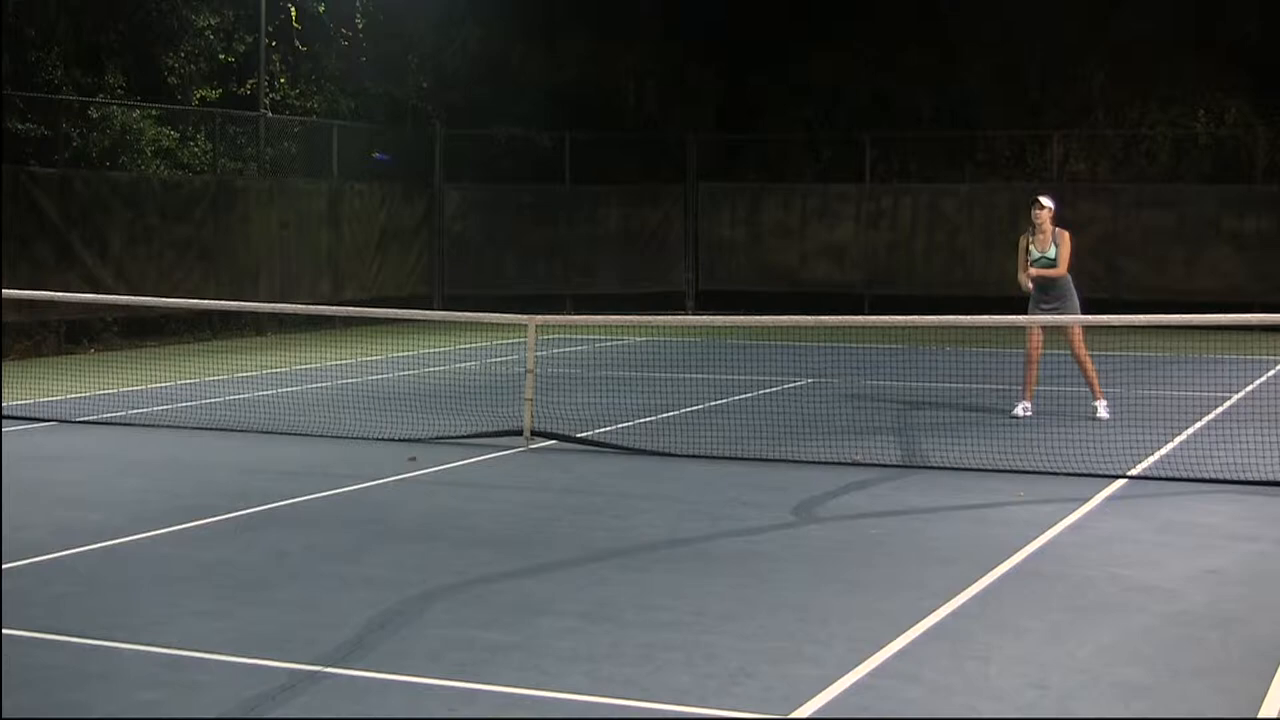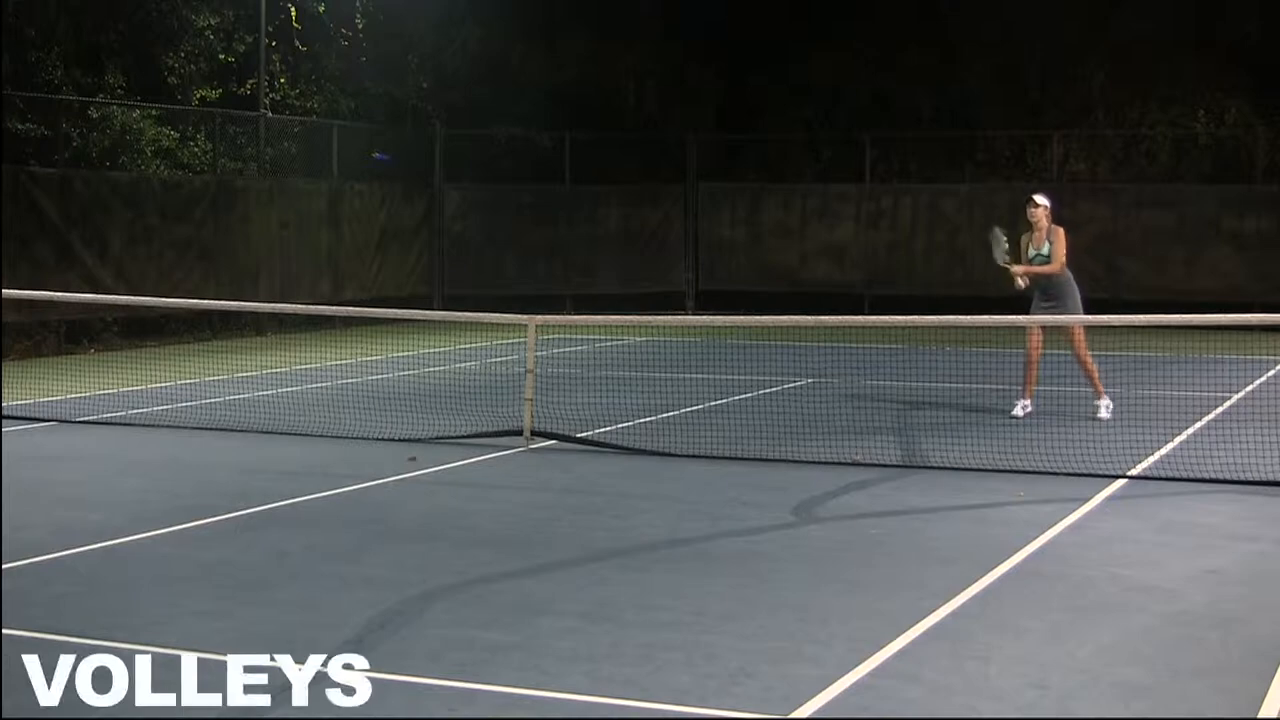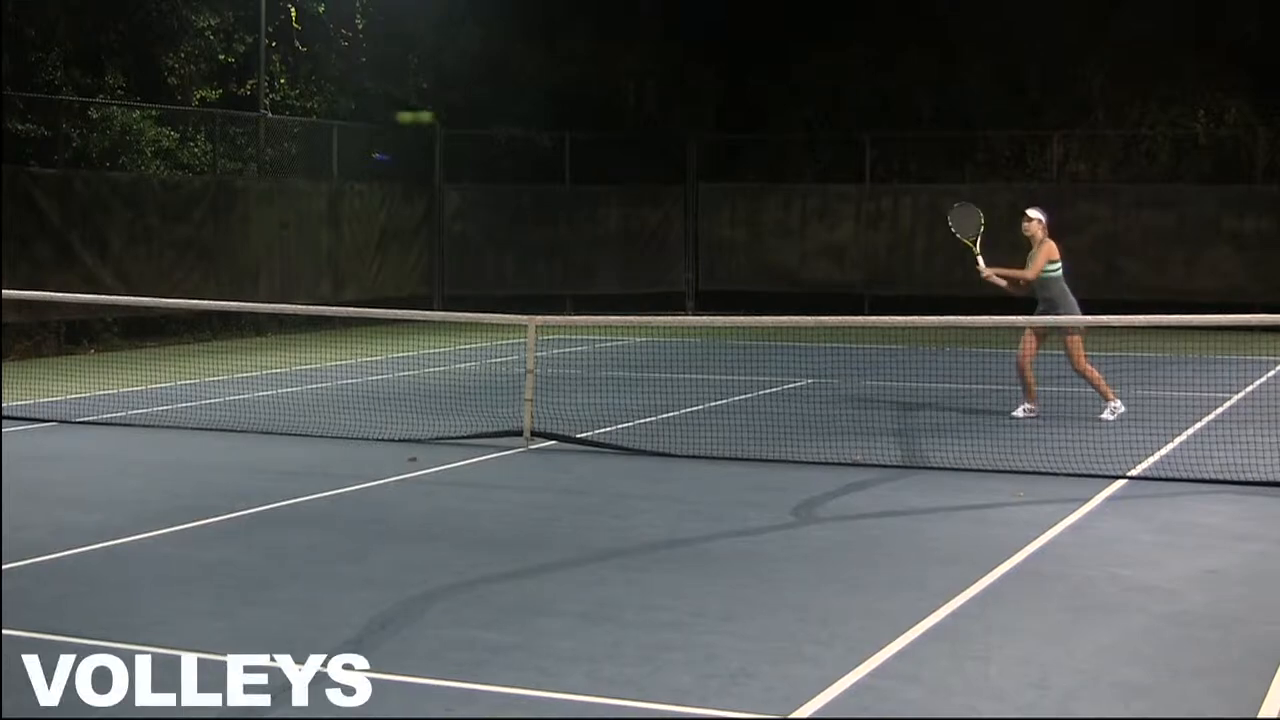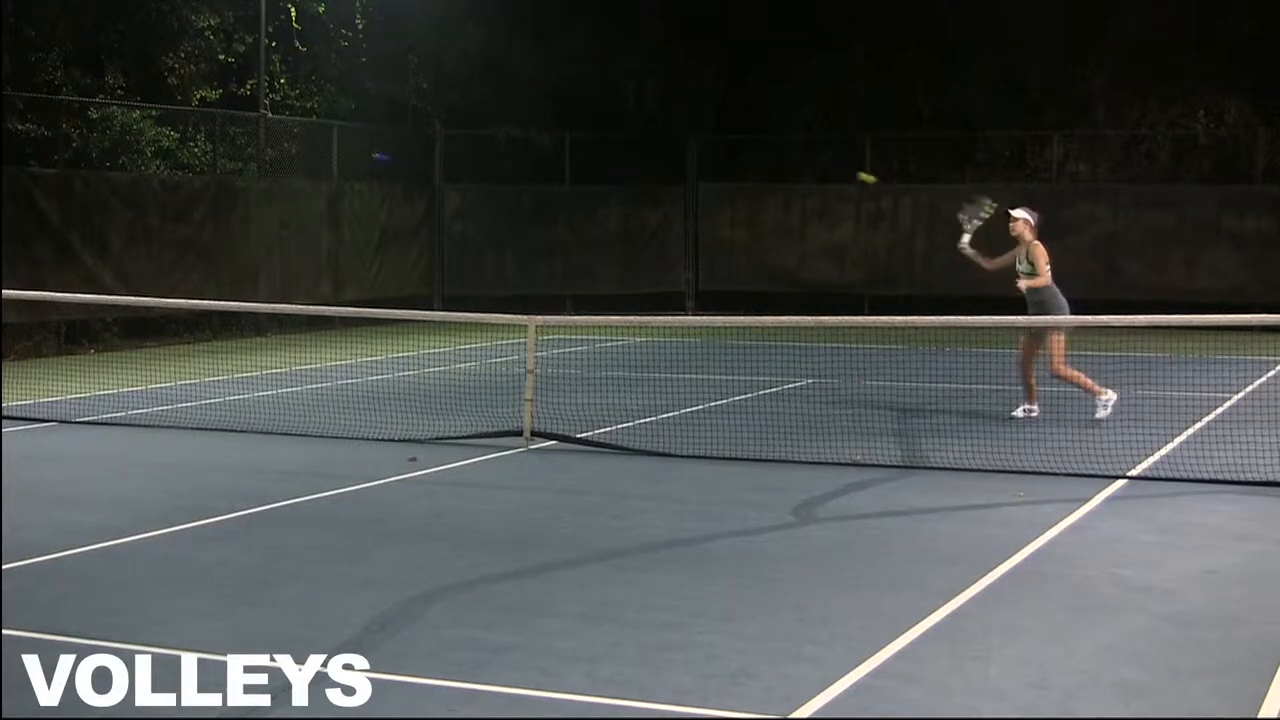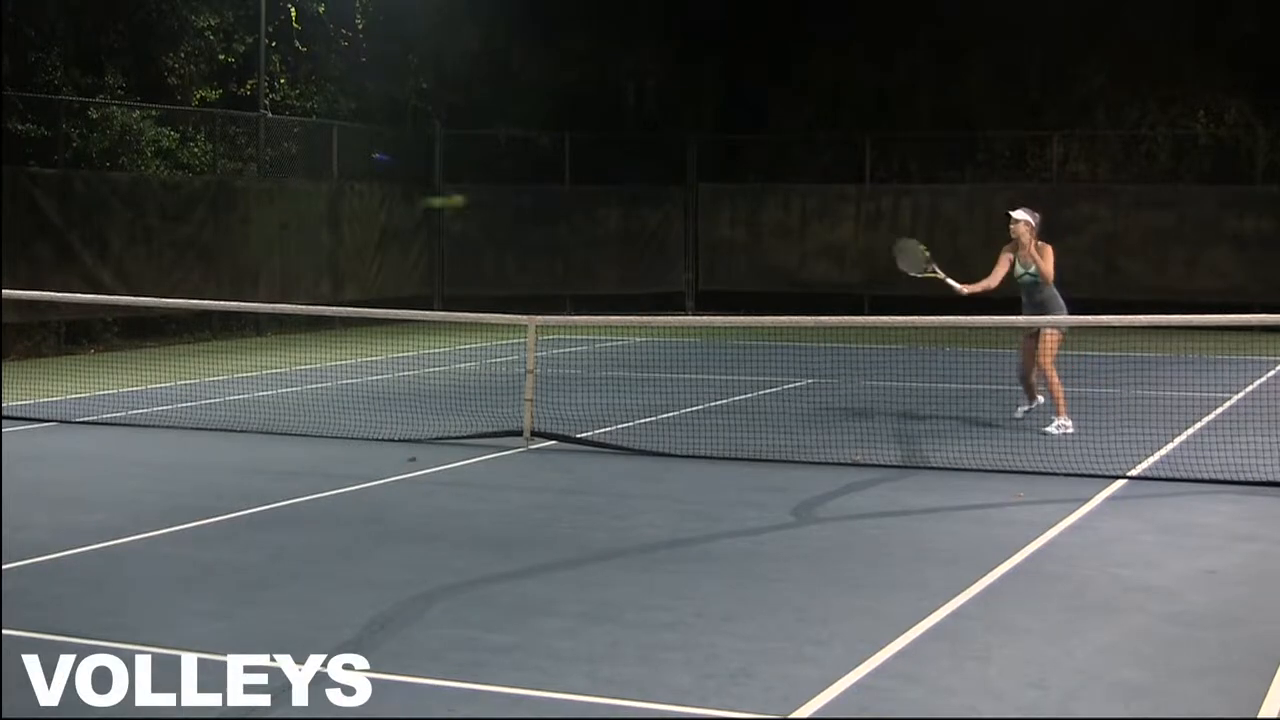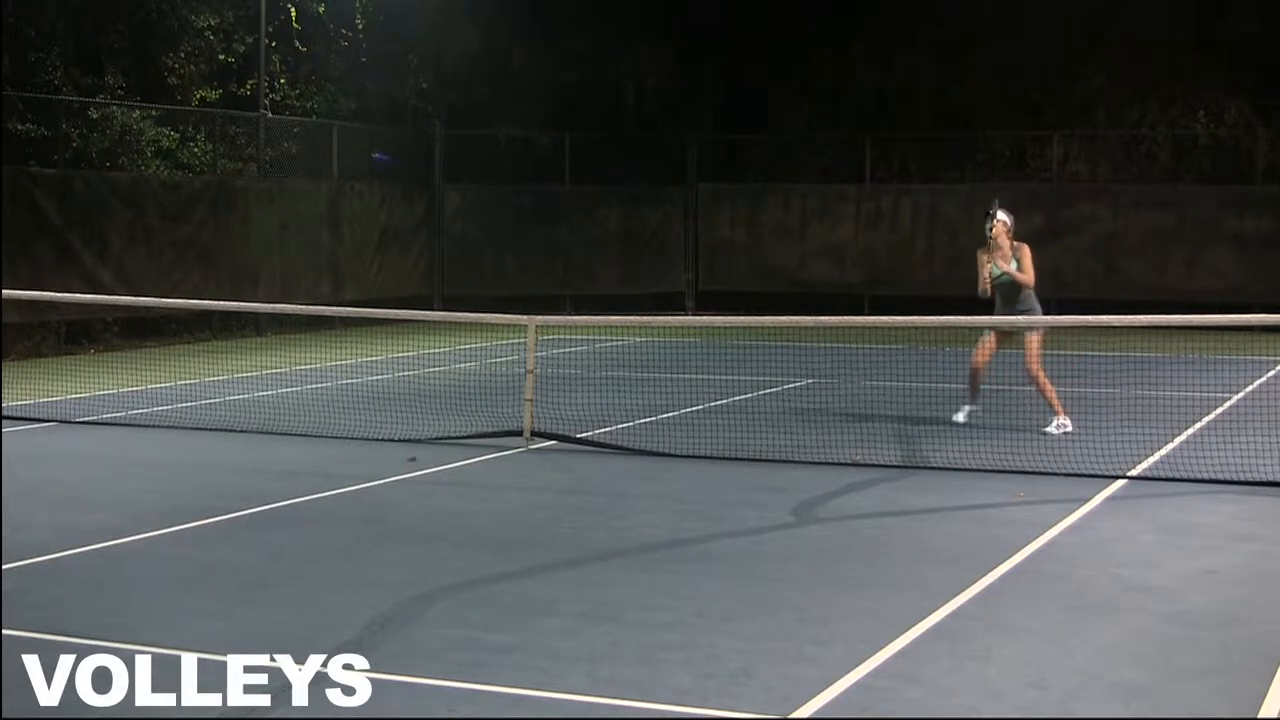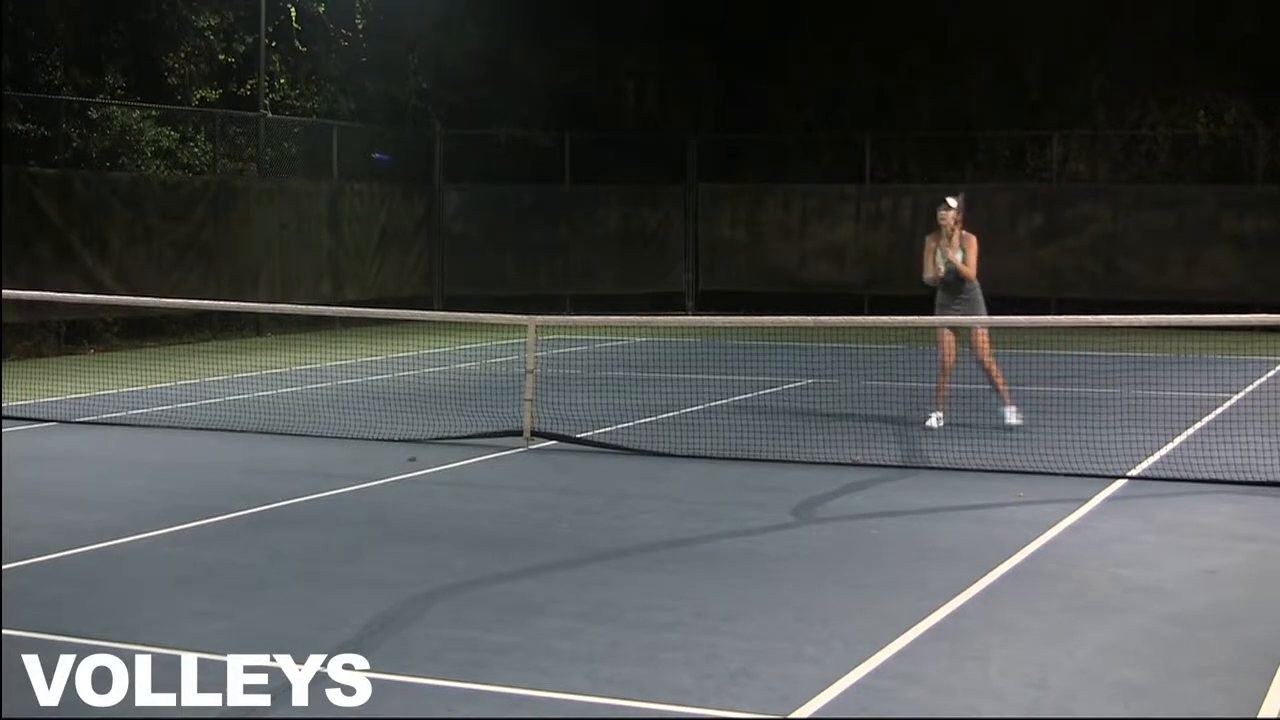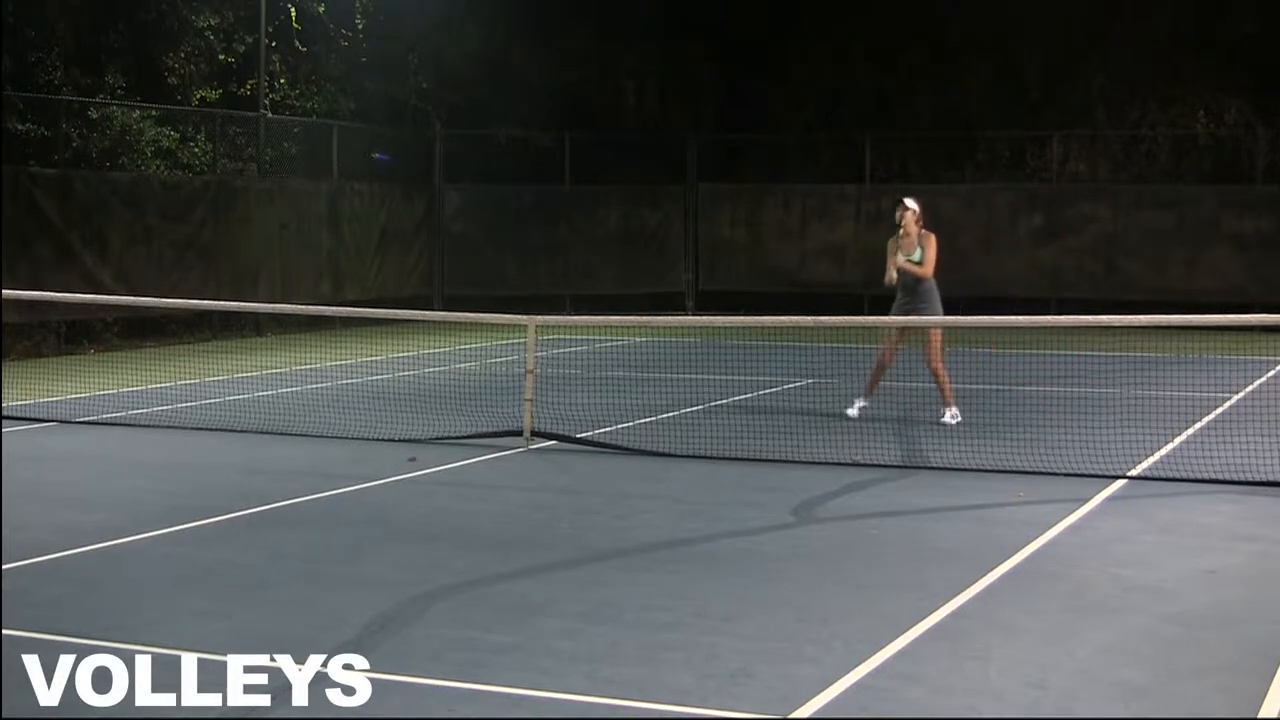
dt=0.3s
person 1, frame 1
left shoulder: (1062, 235)
right shoulder: (1025, 239)
left elbow: (1061, 270)
right elbow: (1022, 273)
left wrist: (1037, 271)
right wrist: (1024, 281)
left hip: (1064, 298)
right hip: (1039, 299)
left knee: (1079, 352)
right knee: (1032, 354)
left ankle: (1100, 401)
right ankle: (1026, 402)
person 1, frame 2
left shoulder: (1057, 232)
right shoulder: (1026, 239)
left elbow: (1056, 267)
right elbow: (1025, 273)
left wrist: (1025, 269)
right wrist: (1021, 278)
left hip: (1065, 295)
right hip: (1042, 298)
left knee: (1080, 351)
right knee: (1032, 354)
left ankle: (1102, 399)
right ankle: (1025, 401)
person 1, frame 3
left shoulder: (1047, 245)
right shoulder: (1032, 252)
left elbow: (1030, 274)
right elbow: (1019, 288)
left wrist: (995, 271)
right wrist: (993, 278)
left hip: (1064, 309)
right hip: (1044, 310)
left knee: (1079, 365)
right knee: (1022, 360)
left ankle: (1113, 402)
right ankle: (1031, 404)
person 1, frame 4
left shoulder: (1035, 247)
right shoulder: (1019, 249)
left elbow: (1046, 280)
right elbow: (991, 265)
left wrist: (1027, 283)
right wrist: (970, 252)
left hip: (1053, 310)
right hip: (1036, 311)
left knee: (1057, 368)
right knee: (1025, 363)
left ankle: (1102, 394)
right ankle: (1030, 405)
person 1, frame 5
left shoulder: (1044, 249)
right shoulder: (1009, 251)
left elbow: (1049, 279)
right elbow: (993, 280)
left wrist: (1033, 255)
right wrist: (968, 288)
left hip: (1053, 311)
right hip: (1029, 313)
left knee: (1045, 365)
right knee: (1024, 371)
left ankle: (1063, 420)
right ankle: (1033, 397)
person 1, frame 6
left shoulder: (1021, 249)
right shoulder: (984, 253)
left elbow: (1029, 282)
right elbow: (984, 292)
left wrist: (1008, 269)
right wrist: (984, 284)
left hip: (1028, 312)
right hip: (1003, 313)
left knee: (1033, 368)
right knee: (976, 363)
left ankle: (1062, 419)
right ankle: (971, 404)
person 1, frame 7
left shoulder: (969, 240)
right shoulder: (932, 240)
left elbow: (971, 274)
right elbow: (928, 279)
left wrist: (953, 260)
right wrist: (936, 274)
left hip: (971, 303)
right hip: (946, 303)
left knee: (985, 360)
right knee: (945, 361)
left ankle: (1008, 405)
right ankle: (938, 412)
person 1, frame 8
left shoulder: (928, 238)
right shoulder: (894, 242)
left elbow: (927, 272)
right elbow: (889, 280)
left wrist: (905, 265)
right wrist: (891, 277)
left hip: (927, 303)
right hip: (903, 302)
left knee: (934, 362)
right knee: (885, 358)
left ankle: (951, 408)
right ankle: (864, 400)
